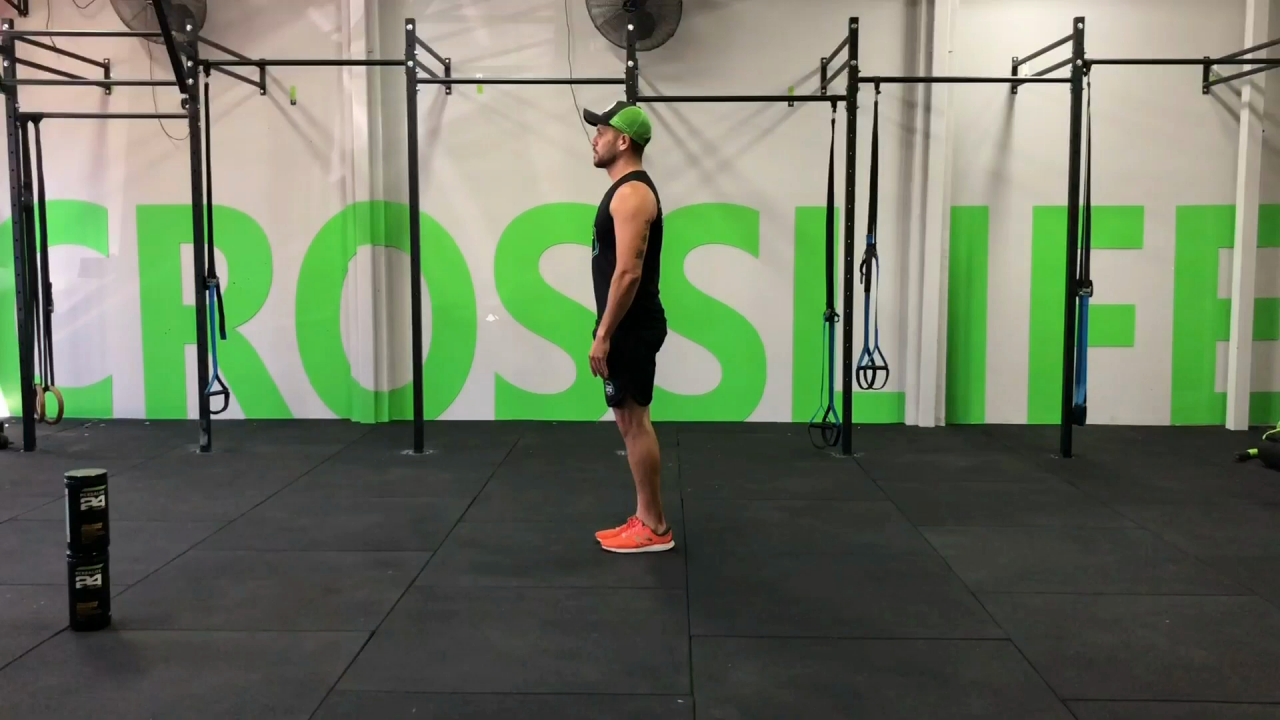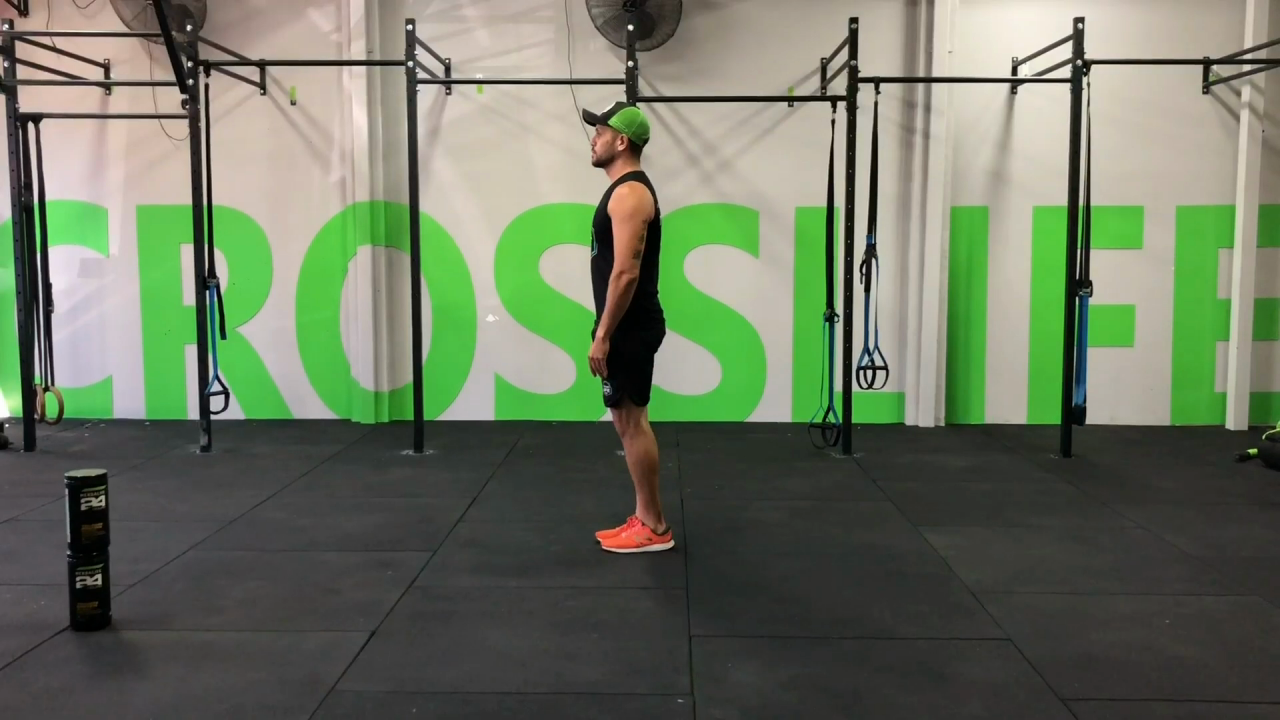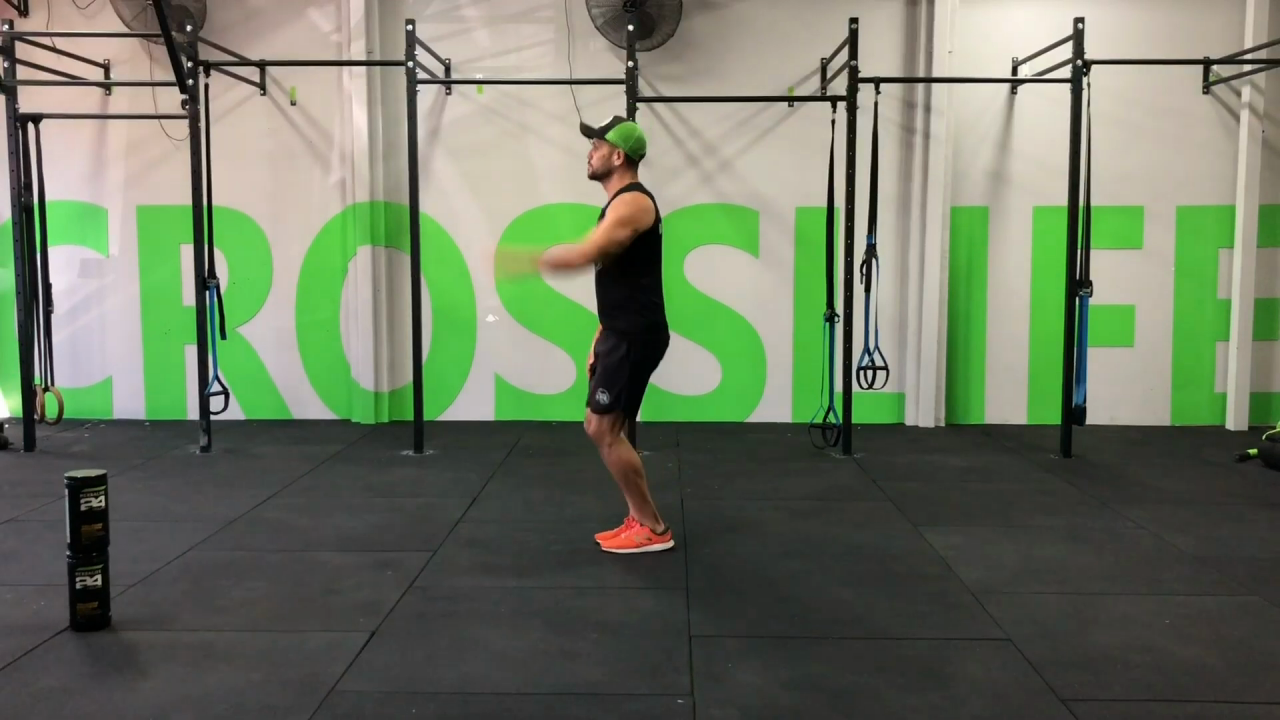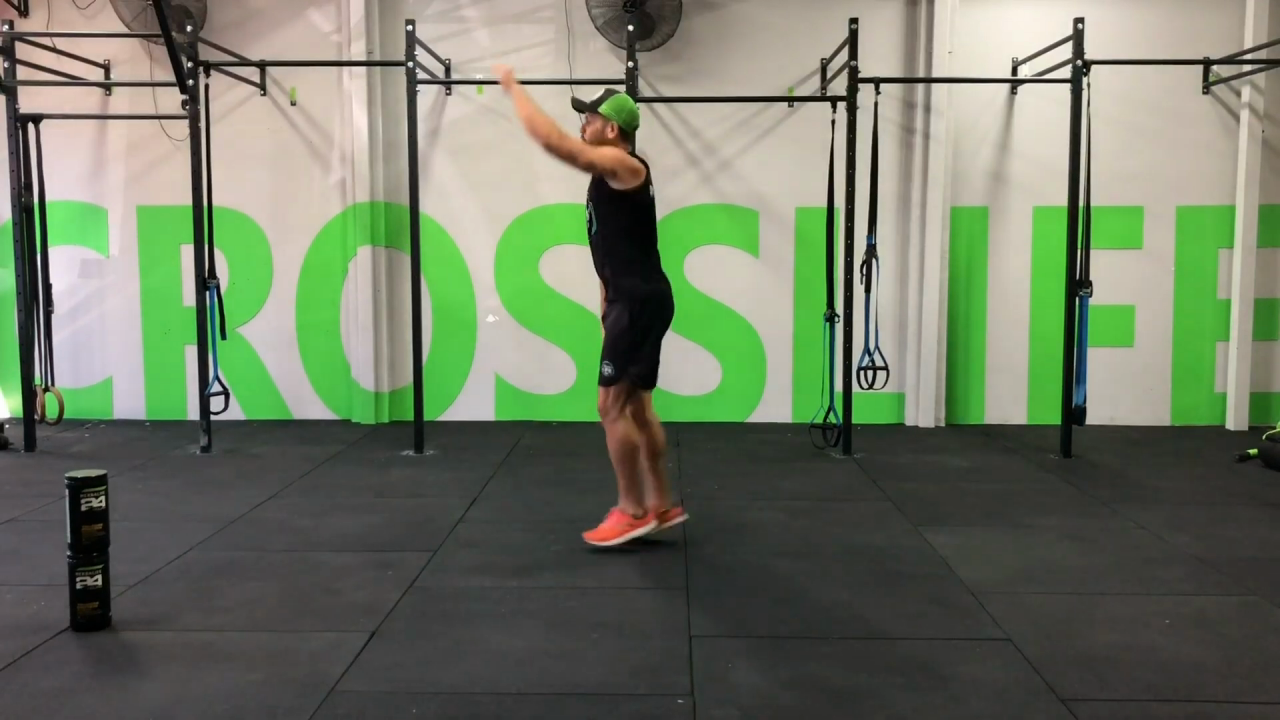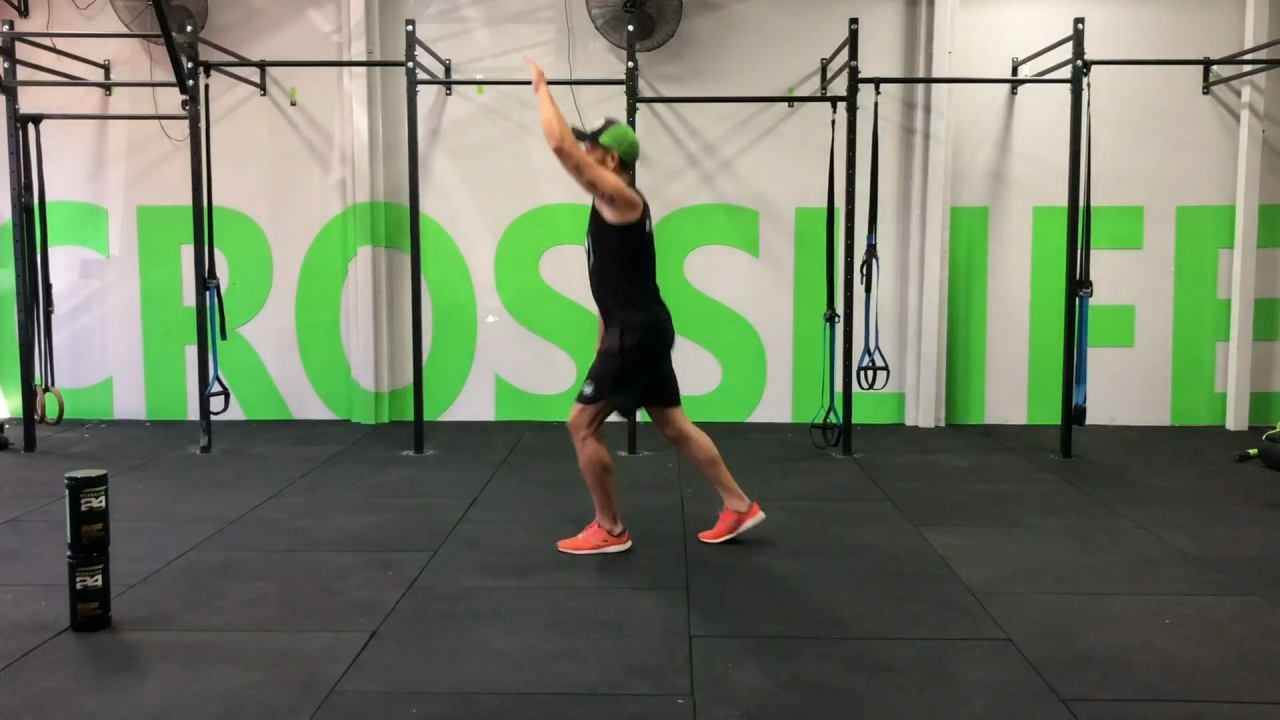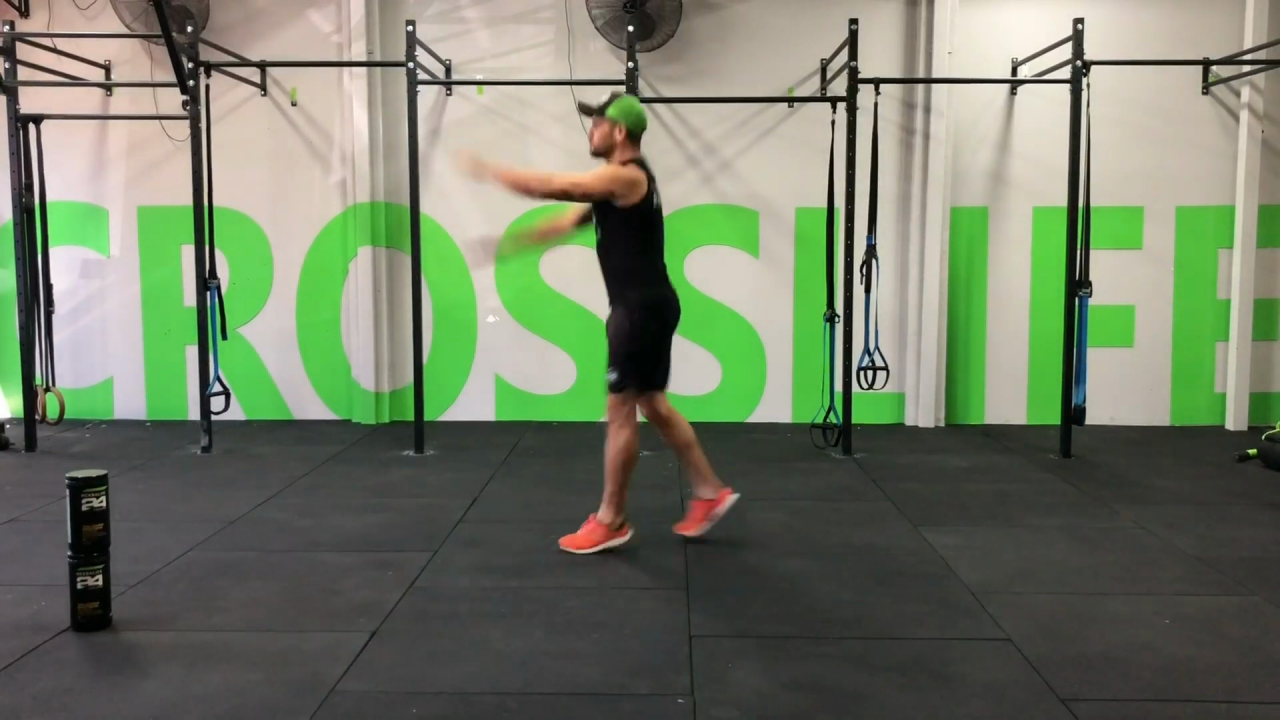
dt=0.2s
person 1, frame 1
left shoulder: (631, 193)
right shoulder: (629, 189)
left elbow: (628, 272)
left wrist: (602, 335)
right wrist: (608, 331)
left hip: (631, 328)
right hip: (628, 326)
left knee: (633, 424)
right knee: (632, 423)
left ankle: (654, 529)
right ankle: (646, 519)
person 1, frame 2
left shoulder: (629, 193)
right shoulder: (627, 190)
left elbow: (625, 273)
left wrist: (603, 335)
right wrist: (608, 332)
left hip: (631, 328)
right hip: (628, 326)
left knee: (630, 423)
right knee: (630, 423)
left ankle: (654, 527)
right ankle: (646, 519)
person 1, frame 3
left shoulder: (630, 205)
right shoulder: (624, 206)
left elbow: (584, 255)
right wrist: (600, 342)
left hip: (636, 339)
right hip: (625, 336)
left knee: (604, 431)
right knee: (602, 428)
left ankle: (650, 526)
right ankle: (642, 519)
person 1, frame 4
left shoulder: (622, 167)
right shoulder: (615, 178)
left elbow: (548, 137)
left wrist: (514, 90)
right wrist: (607, 314)
left hip: (640, 304)
right hip: (631, 301)
left knee: (614, 405)
right knee: (634, 406)
left ankle: (633, 509)
right ankle: (658, 503)
person 1, frame 5
left shoulder: (618, 197)
right shoulder: (614, 207)
left elbow: (560, 144)
left wrist: (541, 87)
right wrist: (604, 340)
left hip: (634, 332)
right hip: (646, 328)
left knee: (582, 425)
right knee: (674, 426)
left ankle: (609, 528)
right ankle: (738, 507)
person 1, frame 6
left shoulder: (624, 177)
right shoulder: (624, 179)
left elbow: (546, 186)
right elbow: (567, 219)
left wrist: (489, 172)
left hip: (642, 308)
right hip: (648, 305)
left knee: (620, 415)
right knee: (654, 405)
left ankle: (609, 520)
right ankle: (710, 491)
